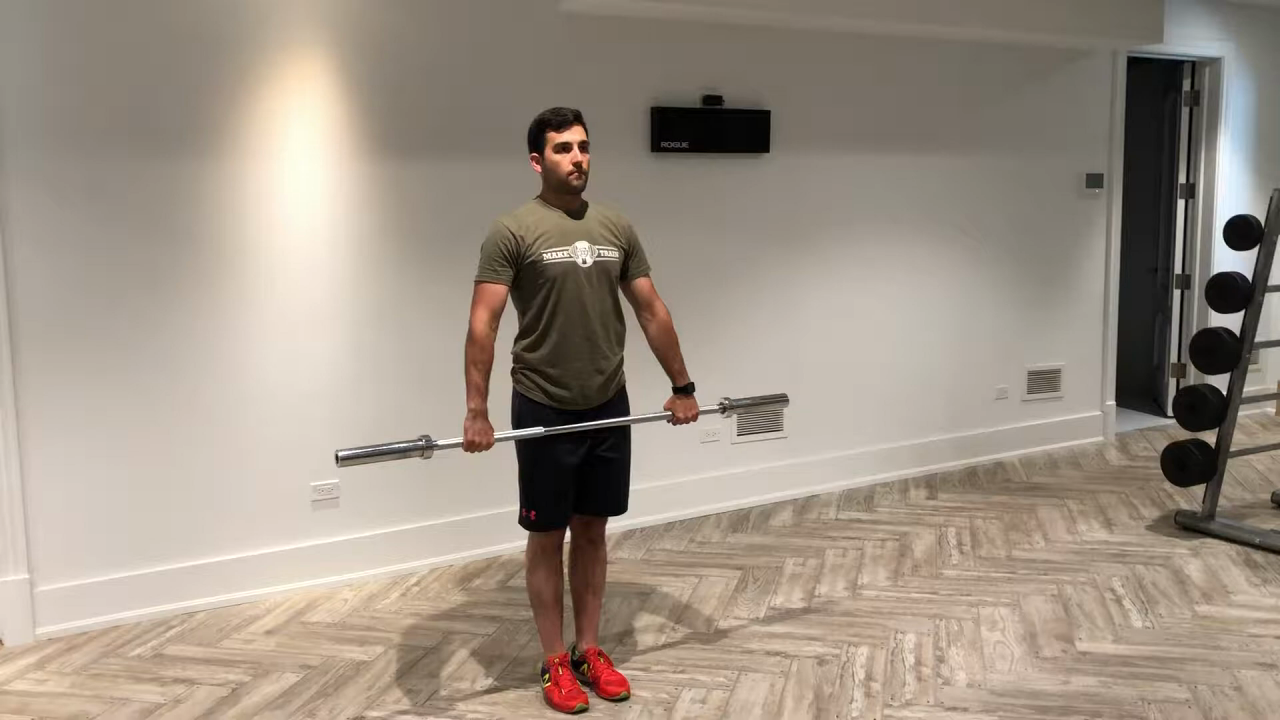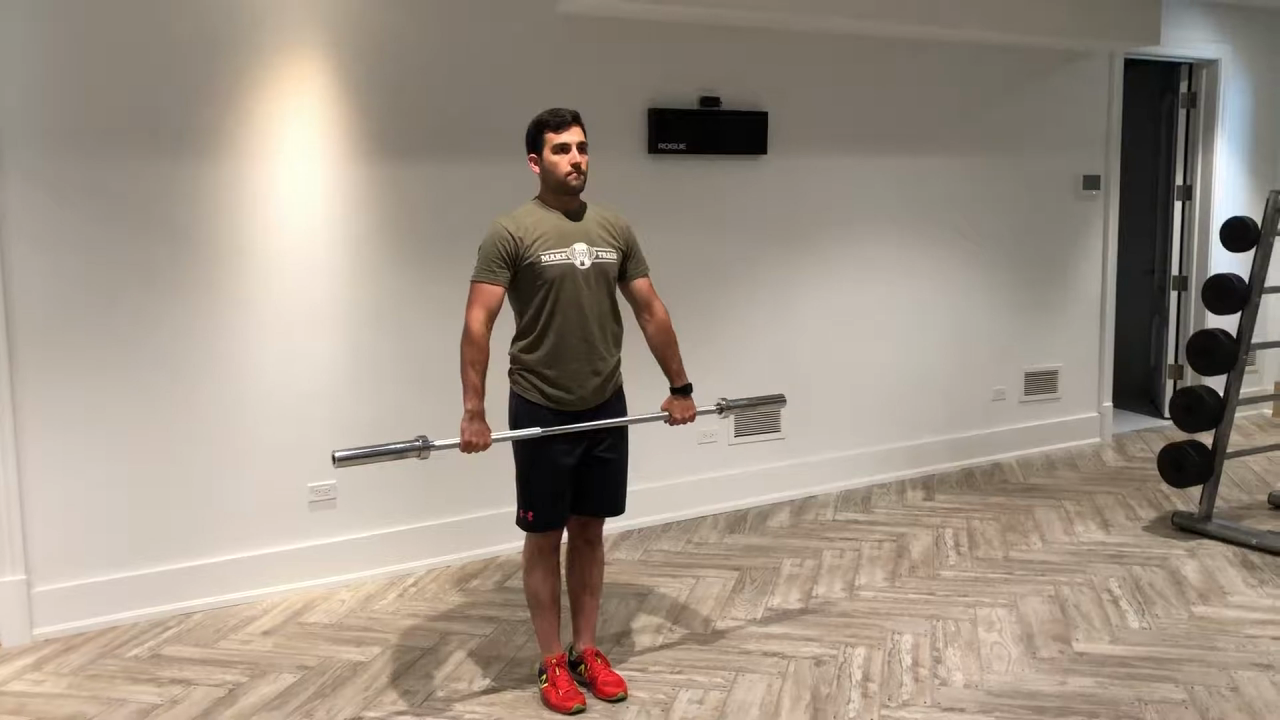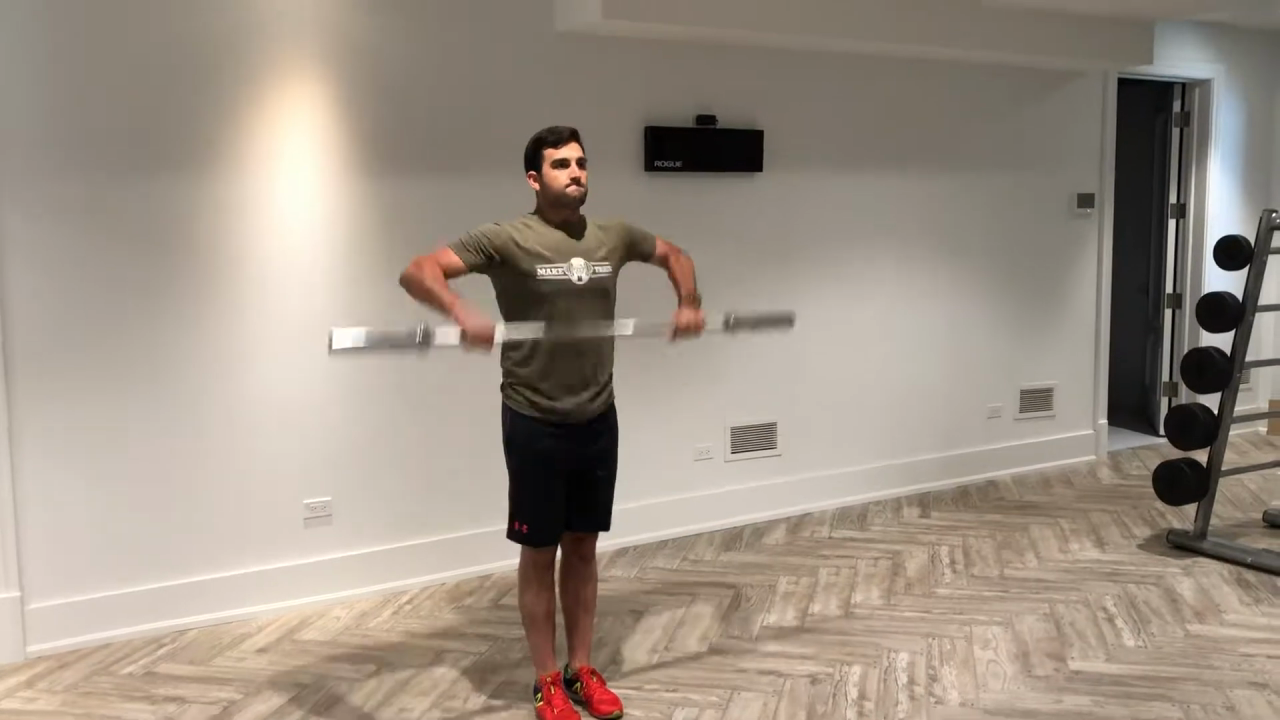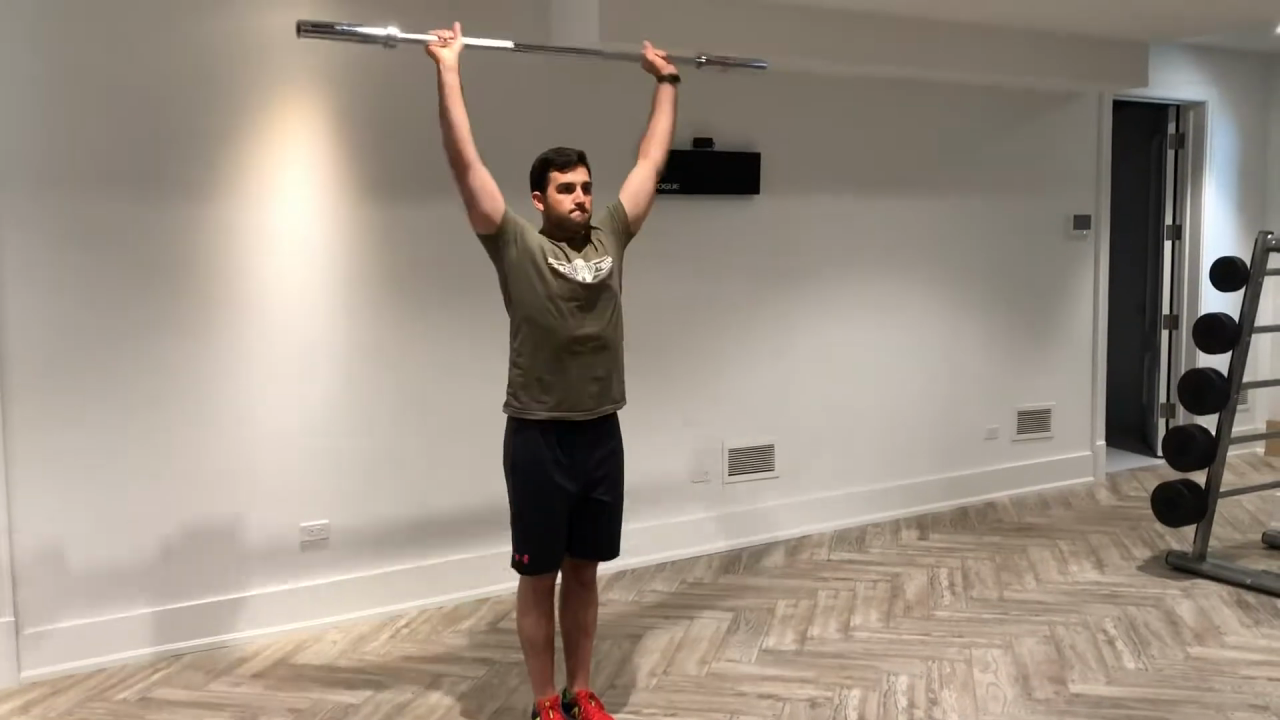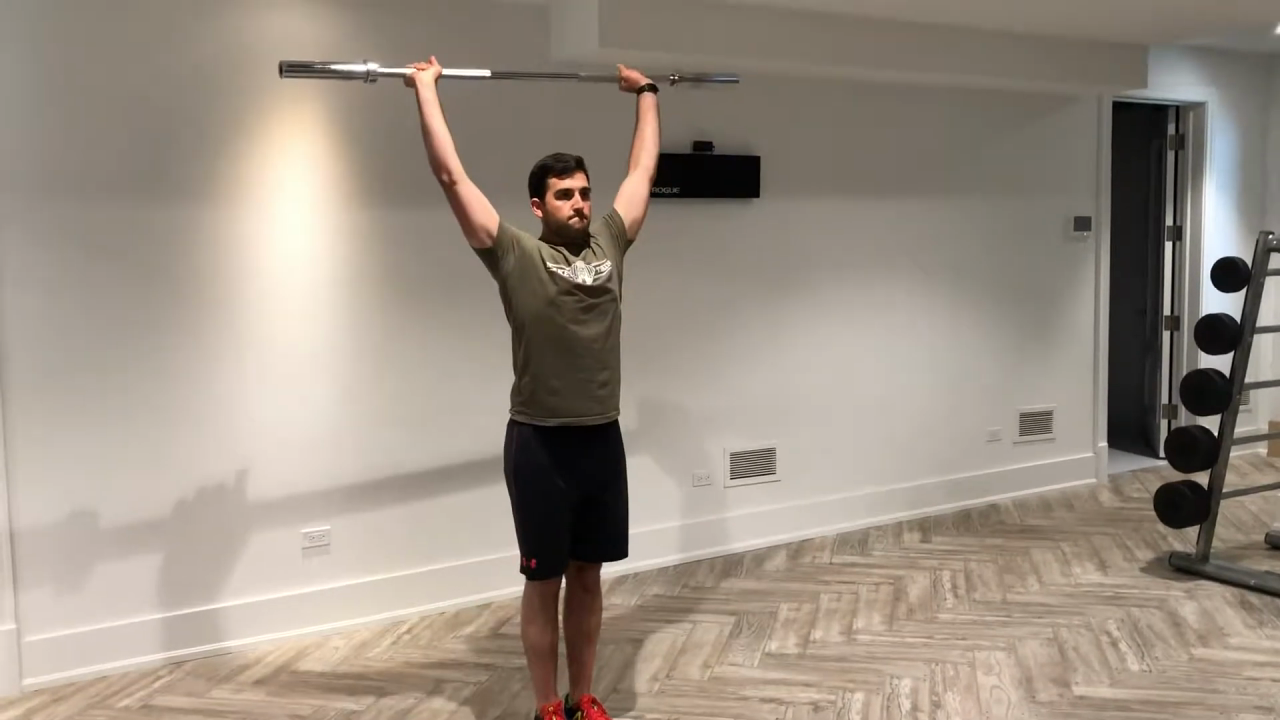
dt=0.5s
person 1, frame 1
left shoulder: (617, 227)
right shoulder: (513, 231)
left elbow: (651, 310)
right elbow: (483, 322)
left wrist: (681, 386)
right wrist: (476, 409)
left hip: (609, 406)
right hip: (544, 410)
left knee: (593, 529)
right knee: (547, 535)
left ankle: (590, 649)
right ankle: (555, 662)
person 1, frame 2
left shoulder: (615, 228)
right shoulder: (511, 232)
left elbow: (651, 311)
right elbow: (478, 323)
left wrist: (680, 387)
right wrist: (473, 410)
left hip: (606, 406)
right hip: (541, 410)
left knee: (590, 531)
right knee: (545, 536)
left ankle: (586, 650)
right ankle: (551, 662)
person 1, frame 3
left shoulder: (613, 235)
right shoulder: (509, 239)
left elbow: (671, 253)
right elbow: (418, 269)
left wrist: (689, 302)
right wrist: (459, 311)
left hip: (598, 416)
right hip: (535, 422)
left knee: (583, 545)
right knee: (540, 551)
left ankle: (581, 668)
person 1, frame 4
left shoulder: (610, 235)
right shoulder: (515, 243)
left elbow: (651, 160)
right elbow: (463, 159)
left wrist: (665, 80)
right wrist: (447, 67)
left hip: (602, 435)
right hip: (538, 438)
left knee: (584, 572)
right knee: (539, 577)
person 1, frame 5
left shoulder: (610, 241)
right shoulder: (514, 252)
left elbow: (642, 169)
right elbow: (450, 175)
left wrist: (644, 92)
right wrist: (425, 89)
left hip: (602, 439)
right hip: (540, 443)
left knee: (588, 576)
right knee: (545, 582)
